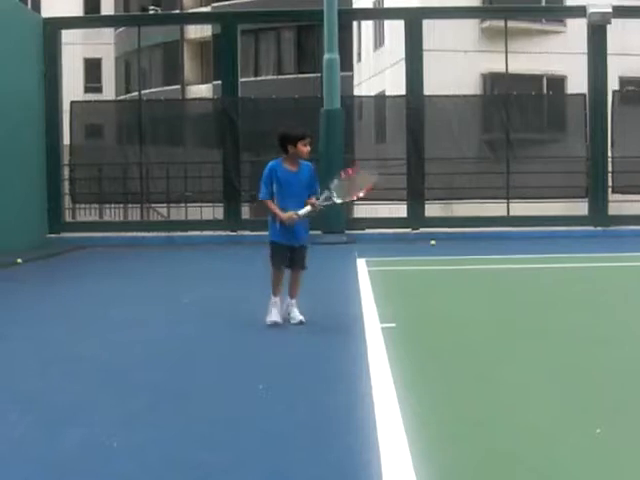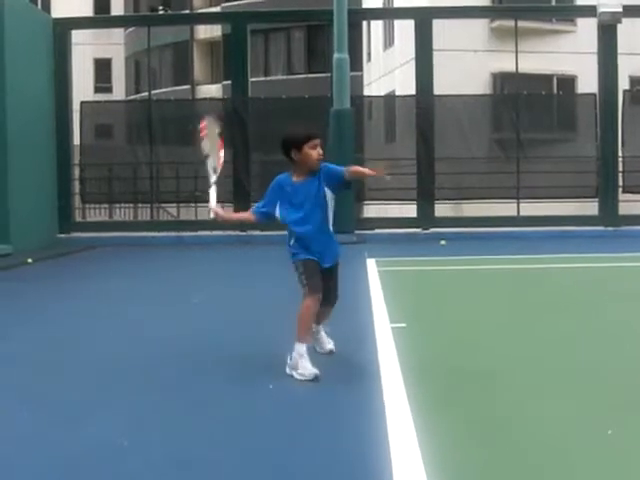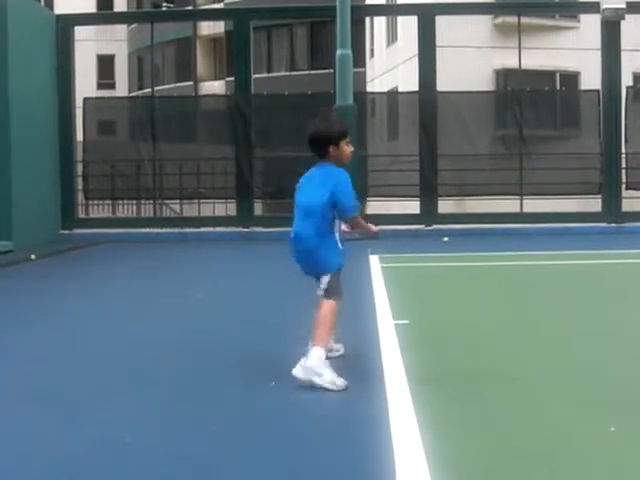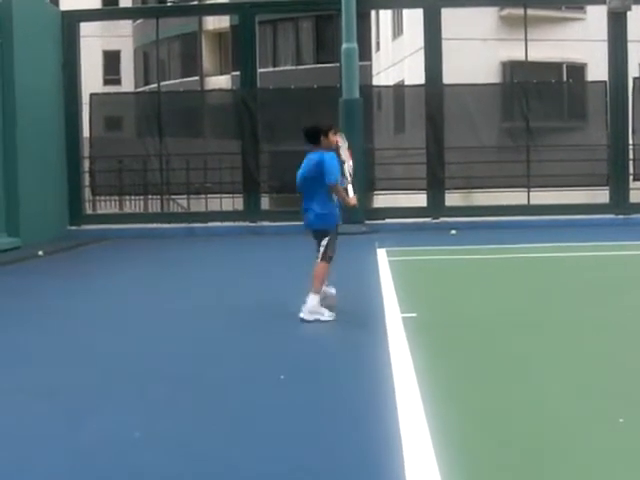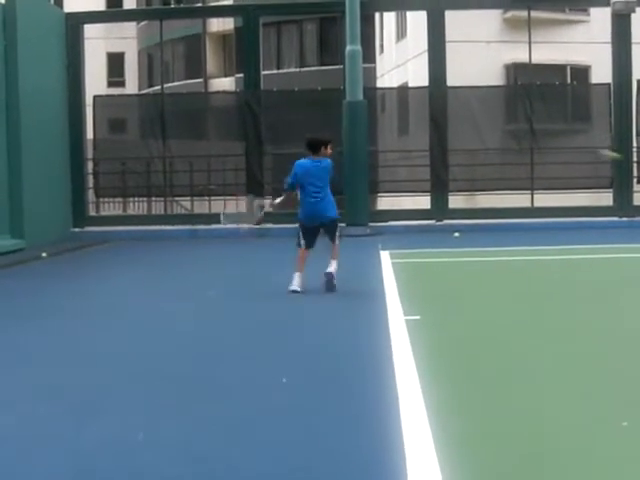
dt=1s
person 1, frame 1
left shoulder: (309, 169)
right shoulder: (273, 168)
left elbow: (312, 194)
right elbow: (265, 198)
left wrist: (313, 202)
right wrist: (281, 215)
left hip: (300, 228)
right hip: (279, 229)
left knee: (297, 268)
right knee: (279, 268)
left ankle: (291, 306)
right ankle: (275, 304)
person 1, frame 2
left shoulder: (325, 173)
right shoulder: (281, 184)
left elbow: (350, 174)
right elbow: (258, 214)
left wrist: (366, 172)
right wrist: (227, 216)
left hip: (328, 250)
right hip: (303, 250)
left knee: (329, 301)
right knee: (313, 293)
left ankle: (316, 330)
right ankle: (298, 355)
person 1, frame 3
left shoulder: (308, 177)
right shoulder: (339, 177)
right elbow: (350, 216)
left wrist: (337, 223)
right wrist: (368, 228)
left hip: (306, 242)
right hip: (321, 246)
left knee: (330, 291)
right knee: (331, 297)
left ankle: (322, 342)
right ankle: (313, 362)
person 1, frame 4
left shoulder: (308, 160)
right shoulder: (329, 157)
left elbow: (301, 184)
right elbow: (332, 183)
right wrist: (346, 199)
left hip: (312, 214)
right hip: (325, 215)
left knee: (325, 254)
right knee: (324, 257)
left ankle: (321, 287)
right ankle: (312, 305)
person 1, frame 5
left shoulder: (299, 165)
right shoulder: (328, 164)
left elbow: (289, 187)
left wrist: (298, 188)
left hip: (307, 213)
right hip: (327, 211)
left knee: (304, 246)
right knee: (334, 241)
left ankle: (297, 281)
right ankle: (331, 269)
